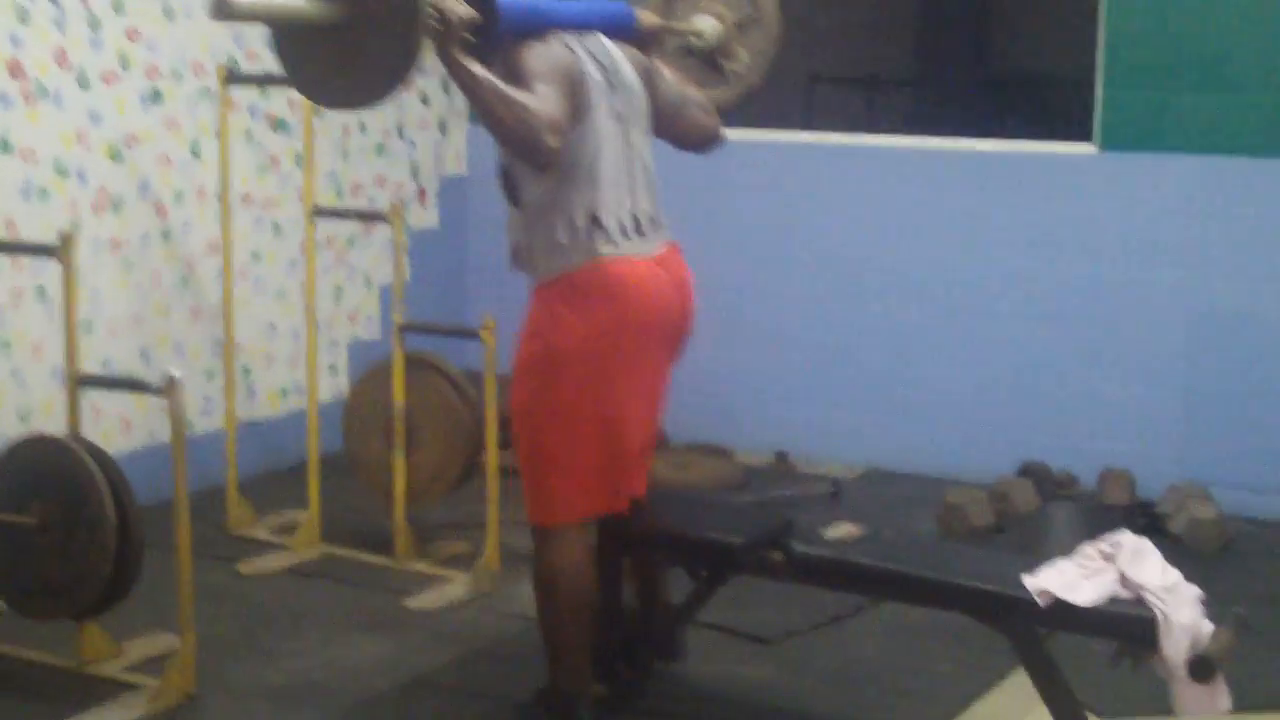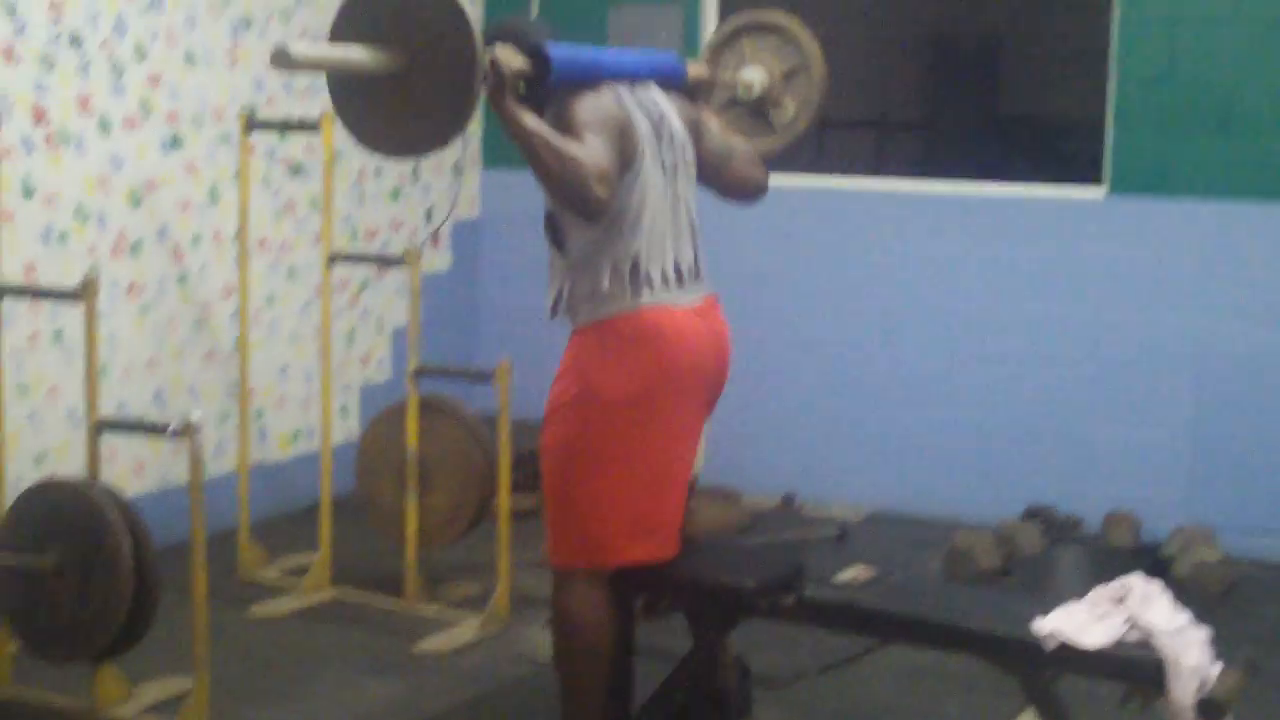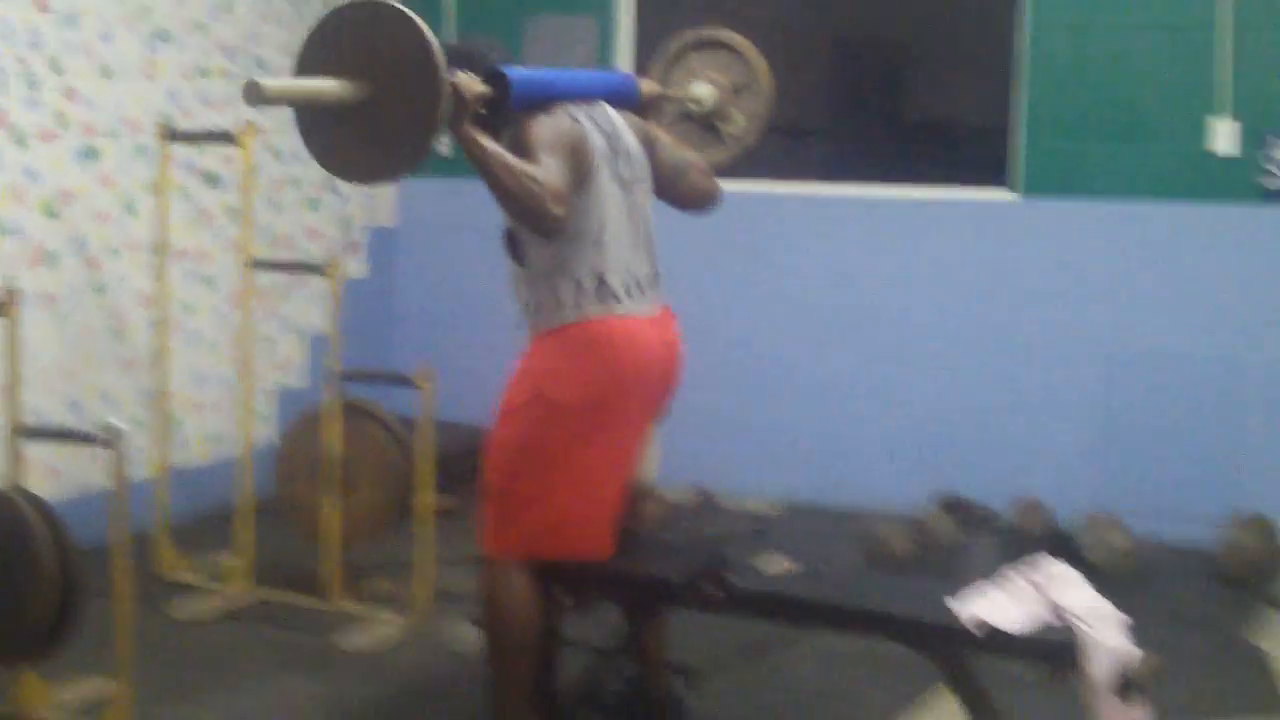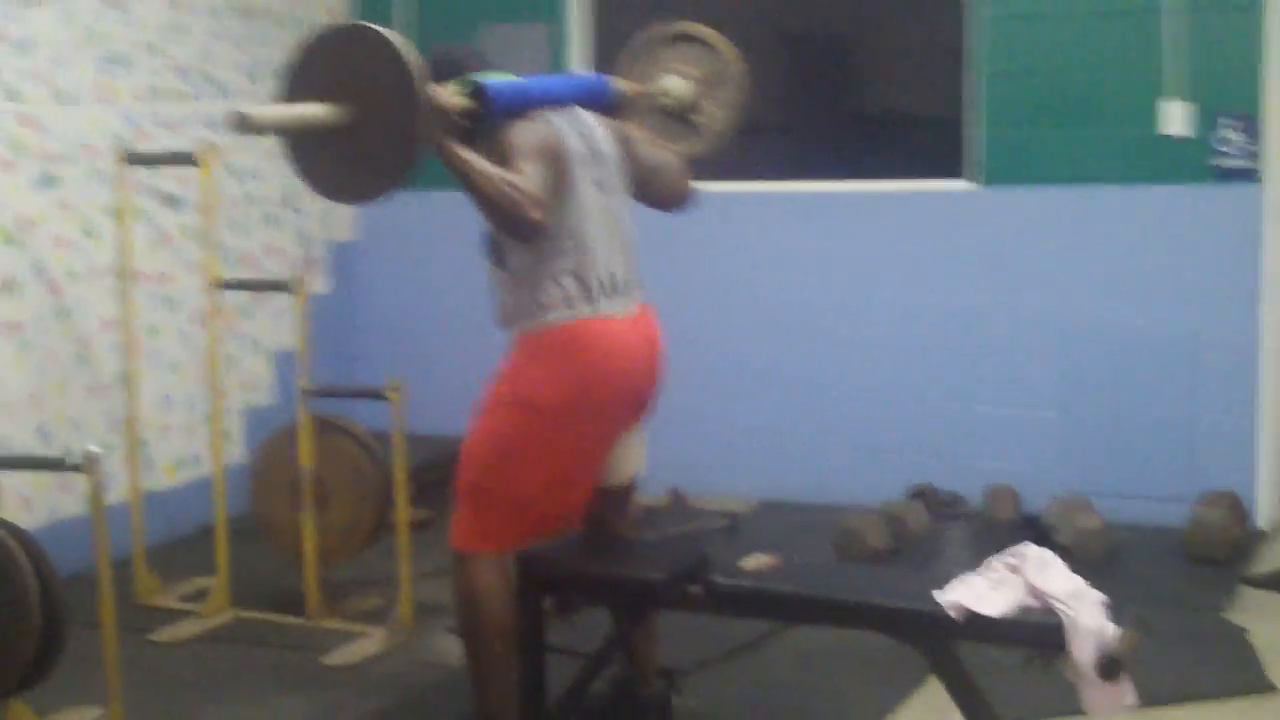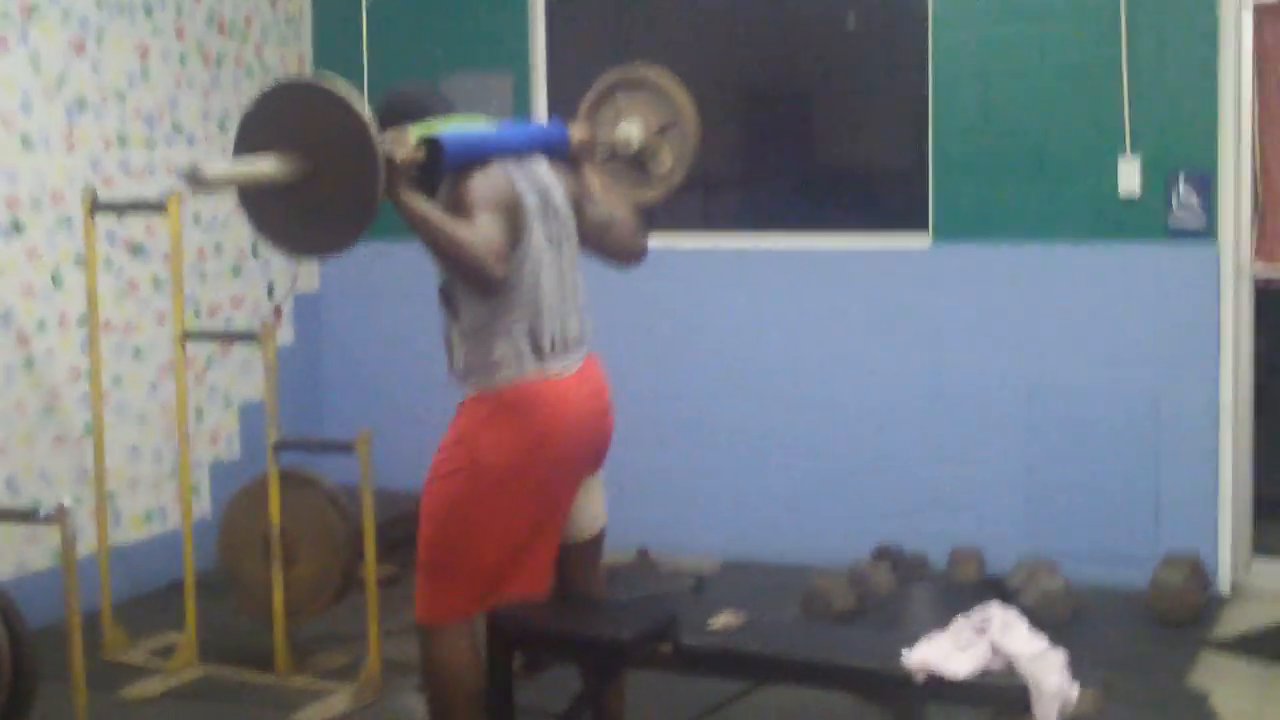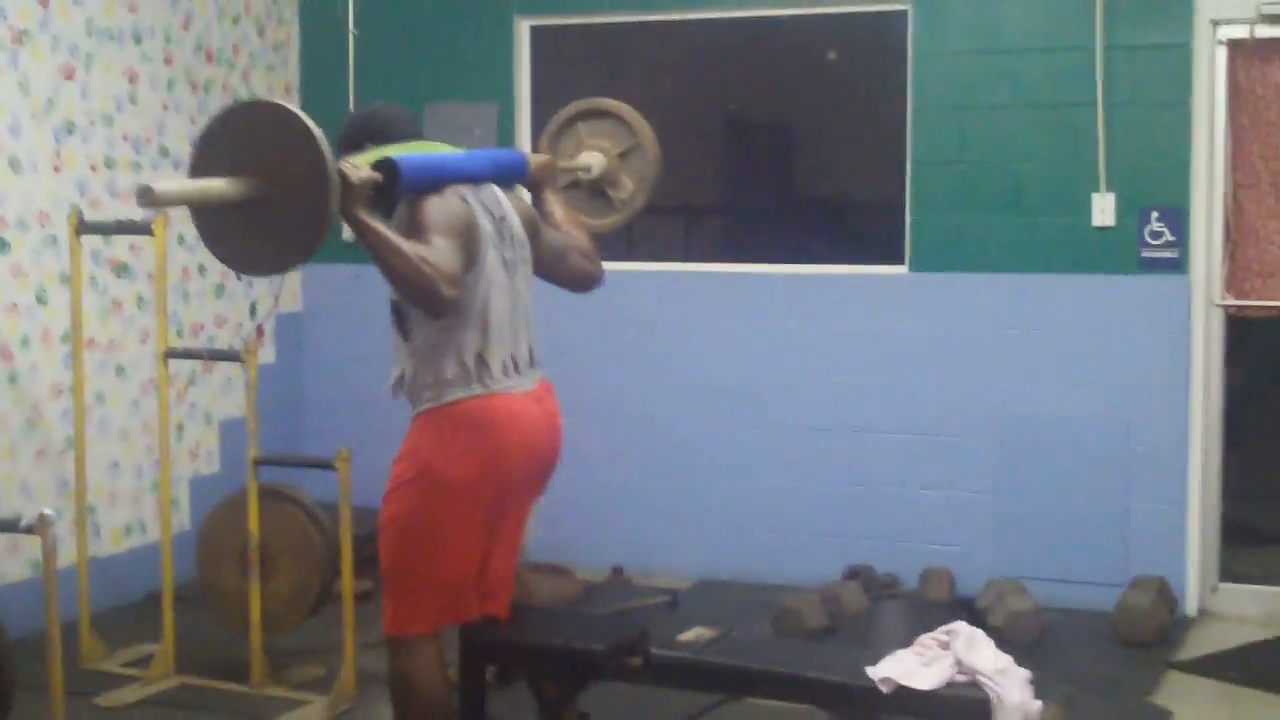
dt=0.2s
person 1, frame 1
left shoulder: (531, 59)
left elbow: (543, 140)
right elbow: (704, 129)
left wrist: (456, 59)
left hip: (593, 294)
right hip: (661, 278)
left knee: (562, 514)
right knee: (623, 473)
right ankle: (650, 621)
person 1, frame 2
left shoulder: (581, 109)
right shoulder: (662, 101)
left elbow: (590, 190)
right elbow: (750, 180)
left wrist: (508, 110)
right wrist: (708, 108)
left hip: (628, 342)
right hip: (700, 330)
left knee: (582, 560)
right knee: (664, 527)
person 1, frame 3
left shoulder: (542, 127)
right shoulder: (615, 119)
left elbow: (547, 207)
right elbow: (702, 189)
left wrist: (468, 131)
right wrist: (664, 120)
left hip: (585, 344)
right hip: (650, 335)
left knee: (509, 547)
right knee: (616, 529)
person 1, frame 4
left shoulder: (515, 135)
right shoulder: (587, 121)
left elbow: (529, 216)
right elbow: (676, 188)
left wrist: (448, 145)
right wrist: (628, 122)
left hip: (569, 351)
right hip: (632, 338)
left knee: (479, 545)
right knee: (608, 526)
person 1, frame 5
left shoulder: (471, 185)
right shoulder: (542, 172)
left elbow: (487, 268)
right elbow: (631, 244)
left wrist: (402, 194)
right wrist: (583, 166)
left hip: (517, 411)
right hip: (583, 396)
left knee: (444, 615)
right knee: (578, 588)
person 1, frame 6
left shoulder: (435, 210)
right shoulder: (501, 201)
left elbow: (438, 288)
right elbow: (586, 269)
right wrist: (547, 193)
left hip: (467, 426)
right hip: (531, 413)
left knee: (411, 629)
right knee: (495, 593)
